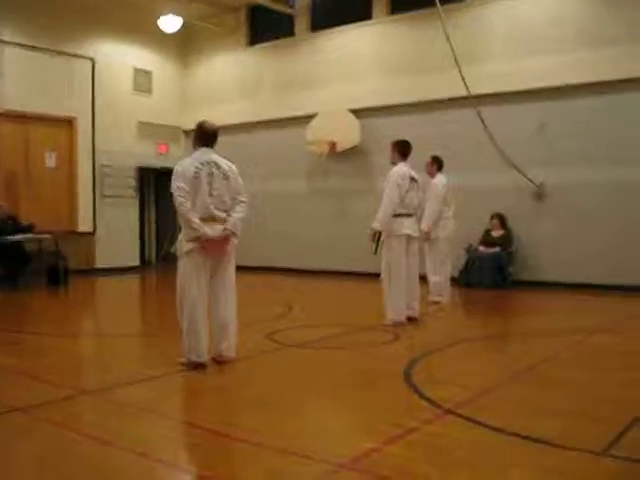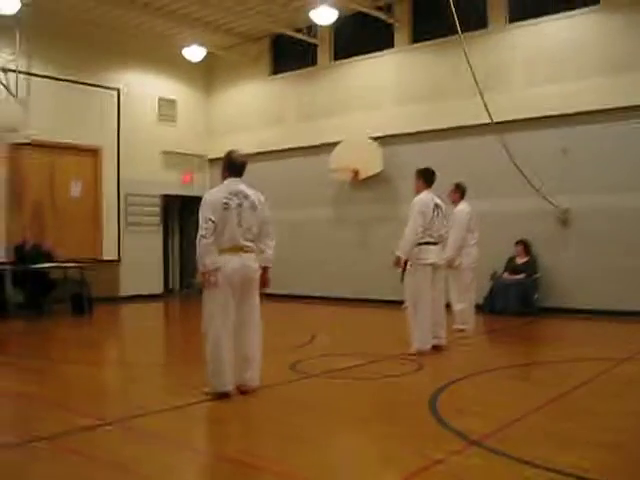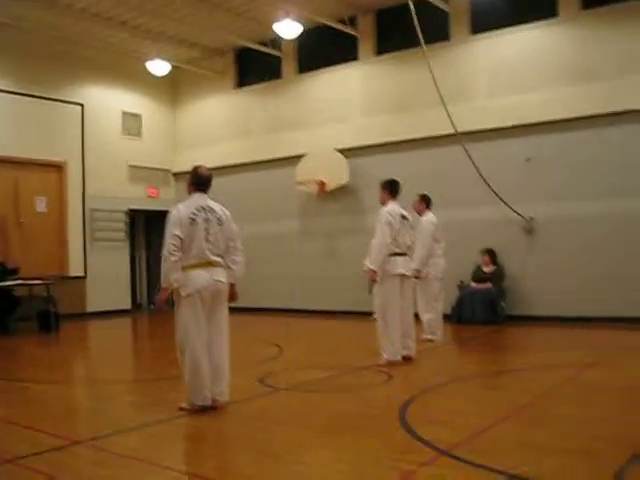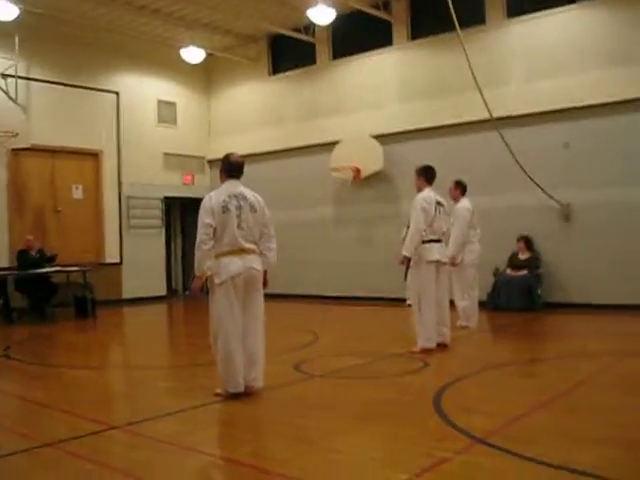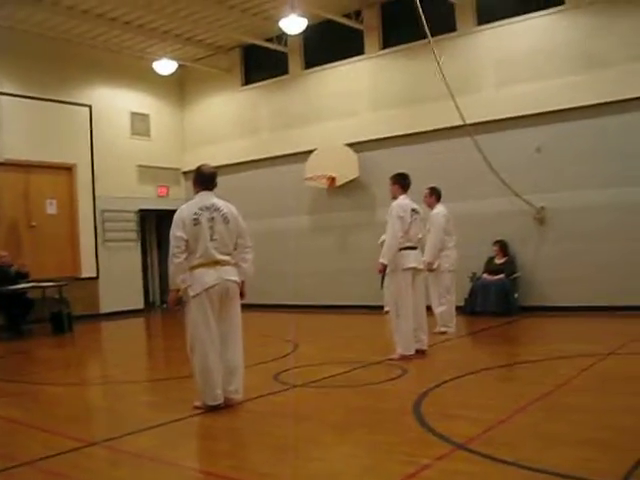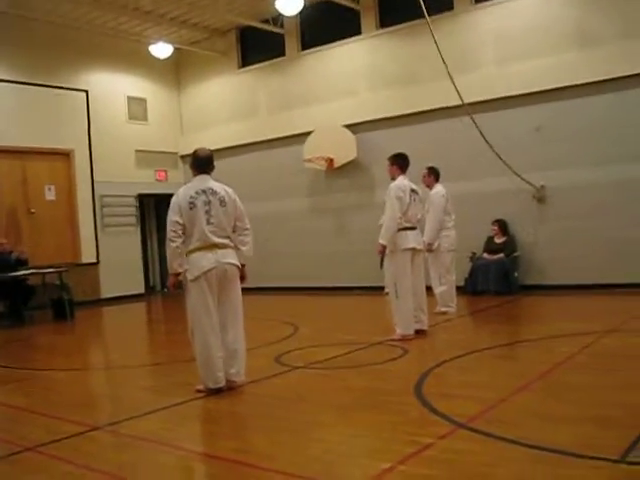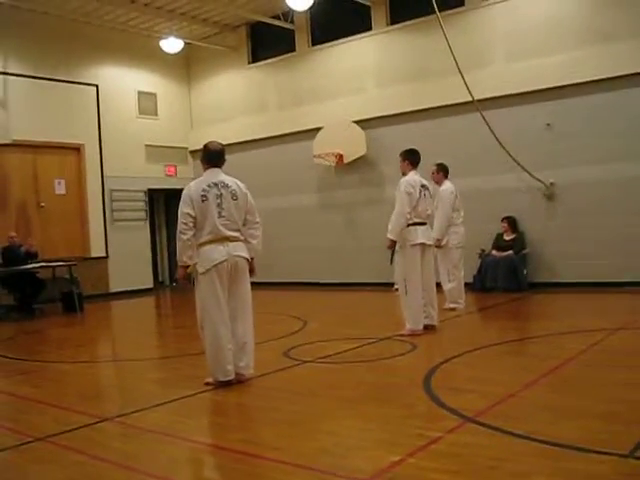
dt=0.4s
person 1, frame 1
left shoulder: (184, 167)
right shoulder: (229, 167)
left elbow: (183, 204)
right elbow: (241, 202)
left wrist: (201, 233)
right wrist: (228, 231)
left hip: (195, 237)
right hip: (223, 235)
left knee: (194, 298)
right knee: (224, 295)
left ankle: (196, 354)
right ankle: (225, 350)
person 1, frame 2
left shoulder: (213, 196)
right shoulder: (257, 197)
left elbow: (205, 236)
right elbow: (267, 235)
left wrist: (205, 269)
right wrist: (265, 267)
left hip: (222, 264)
right hip: (250, 263)
left knee: (219, 326)
right knee: (248, 324)
left ankle: (221, 384)
right ankle: (248, 380)
person 1, frame 3
left shoulder: (180, 211)
right shoulder: (223, 213)
left elbow: (171, 252)
right elbow: (234, 250)
left wrist: (166, 286)
right wrist: (232, 282)
left hip: (191, 280)
right hip: (217, 279)
left knee: (193, 342)
right knee: (217, 339)
left ankle: (200, 398)
right ankle: (217, 395)
person 1, frame 4
left shoulder: (212, 199)
right shoulder: (256, 199)
left elbow: (205, 240)
right elbow: (268, 238)
left wrist: (201, 274)
right wrist: (264, 268)
left hip: (225, 268)
right hip: (252, 266)
left knee: (227, 328)
right knee: (252, 325)
left ankle: (233, 384)
right ankle: (252, 381)
person 1, frame 5
left shoulder: (184, 212)
right shoulder: (230, 210)
left elbow: (177, 253)
right elbow: (244, 248)
left wrist: (175, 287)
right wrist: (241, 280)
left hip: (200, 280)
right hip: (228, 278)
left knee: (204, 341)
right knee: (230, 337)
left ankle: (212, 397)
right ankle: (231, 393)
person 1, frame 6
left shoulder: (181, 196)
right shoulder: (228, 193)
left elbow: (174, 237)
right elbow: (243, 231)
left wrist: (174, 271)
right wrist: (241, 262)
left hip: (199, 263)
right hip: (227, 260)
left knee: (205, 325)
right knee: (231, 320)
left ankle: (214, 380)
right ankle: (233, 375)
person 1, frame 7
left shoulder: (192, 189)
right shoulder: (239, 186)
left elbow: (185, 230)
right elbow: (253, 225)
left wrist: (183, 262)
right wrist: (251, 256)
left hip: (210, 256)
right hip: (237, 253)
left knee: (215, 318)
right knee: (240, 313)
left ankle: (223, 373)
right ankle: (242, 368)
person 2, frame 1
left shoulder: (396, 173)
right shoulder: (413, 176)
left elbow: (389, 202)
right elbow: (416, 202)
left wrist: (378, 226)
right wrist: (412, 222)
left hip: (396, 225)
right hip: (411, 225)
left knee: (394, 272)
right knee: (410, 270)
left ankle: (397, 314)
right ankle: (411, 311)
person 2, frame 2
left shoulder: (420, 201)
right shoulder: (439, 203)
left elbow: (413, 231)
right elbow: (442, 231)
left wrist: (401, 254)
right wrist: (435, 249)
left hip: (421, 254)
right hip: (436, 253)
left knee: (419, 301)
right knee: (435, 299)
left ankle: (422, 343)
right ankle: (437, 339)
person 2, frame 3
left shoulder: (386, 212)
right shoulder: (404, 214)
left elbow: (382, 242)
right elbow: (408, 242)
left wrist: (373, 267)
left hip: (389, 265)
right hip: (403, 263)
left knee: (388, 312)
right knee: (404, 310)
left ankle: (392, 354)
right ankle: (407, 350)
person 2, frame 4
left shoulder: (421, 198)
right shoulder: (440, 201)
left elbow: (417, 229)
right elbow: (443, 227)
left wrist: (407, 252)
left hip: (424, 251)
right hip: (439, 250)
left knee: (423, 299)
right knee: (439, 296)
left ankle: (427, 341)
right ankle: (442, 337)
person 2, frame 5
left shoulder: (397, 206)
right shoulder: (415, 208)
left elbow: (394, 237)
right elbow: (417, 234)
left wrist: (384, 260)
left hip: (400, 259)
right hip: (415, 257)
left knee: (401, 306)
right knee: (416, 303)
left ankle: (406, 349)
right ankle: (419, 344)
person 2, frame 6
left shoulder: (395, 187)
right shoulder: (413, 188)
left elbow: (393, 218)
right elbow: (417, 215)
left wrist: (383, 242)
left hip: (400, 239)
right hip: (414, 237)
left knee: (400, 286)
right knee: (416, 284)
left ankle: (405, 329)
right ankle: (419, 324)
person 2, frame 7
left shoulder: (406, 183)
right shoulder: (424, 184)
left elbow: (401, 213)
right elbow: (428, 211)
left wrist: (392, 236)
left hip: (410, 235)
right hip: (424, 233)
left knee: (410, 282)
right knee: (426, 280)
left ankle: (414, 325)
right ankle: (429, 319)
person 3, frame 1
left shoulder: (436, 183)
right shoulder: (440, 182)
left elbow: (434, 208)
left wrist: (427, 228)
right wrist: (428, 227)
left hip: (438, 228)
right hip: (441, 227)
left knee: (437, 263)
right knee: (440, 262)
left ankle: (439, 295)
right ankle: (440, 293)
person 3, frame 2
left shoulder: (460, 211)
right shoulder: (464, 209)
left elbow: (457, 236)
left wrist: (450, 257)
right wrist: (451, 255)
left hip: (462, 256)
right hip: (465, 255)
left knee: (461, 291)
right knee: (464, 291)
left ankle: (464, 323)
right ankle: (465, 321)
person 3, frame 3
left shoulder: (426, 221)
right shoulder: (430, 219)
left elbow: (424, 247)
left wrist: (417, 268)
right wrist: (419, 266)
left hip: (429, 267)
right hip: (432, 265)
left knee: (429, 301)
right knee: (432, 301)
left ankle: (432, 333)
right ankle: (433, 331)
person 3, frame 4
left shoulder: (461, 208)
right shoulder: (465, 206)
left elbow: (459, 234)
left wrist: (452, 254)
right wrist: (454, 253)
left hip: (464, 254)
right hip: (467, 252)
left knee: (465, 288)
right knee: (467, 288)
left ankle: (468, 320)
right ankle: (468, 319)
person 3, frame 5
left shoulder: (437, 214)
right shoulder: (440, 212)
left elbow: (435, 240)
left wrist: (429, 260)
right wrist: (431, 259)
left hip: (441, 259)
right hip: (444, 258)
left knee: (442, 294)
right knee: (444, 294)
left ankle: (446, 325)
right ankle: (446, 324)
person 3, frame 6
left shoulder: (436, 193)
right shoulder: (439, 192)
left elbow: (435, 219)
left wrist: (429, 241)
right wrist: (430, 239)
left hip: (441, 239)
right hip: (444, 237)
left knee: (442, 274)
right knee: (445, 274)
left ankle: (446, 305)
right ankle: (448, 304)
person 3, frame 7
left shoulder: (445, 190)
right shoulder: (448, 188)
left elbow: (444, 216)
left wrist: (438, 237)
right wrist: (439, 235)
left hip: (450, 235)
right hip: (453, 234)
left knee: (450, 270)
right knee: (453, 270)
left ankle: (455, 302)
right ankle: (456, 301)
